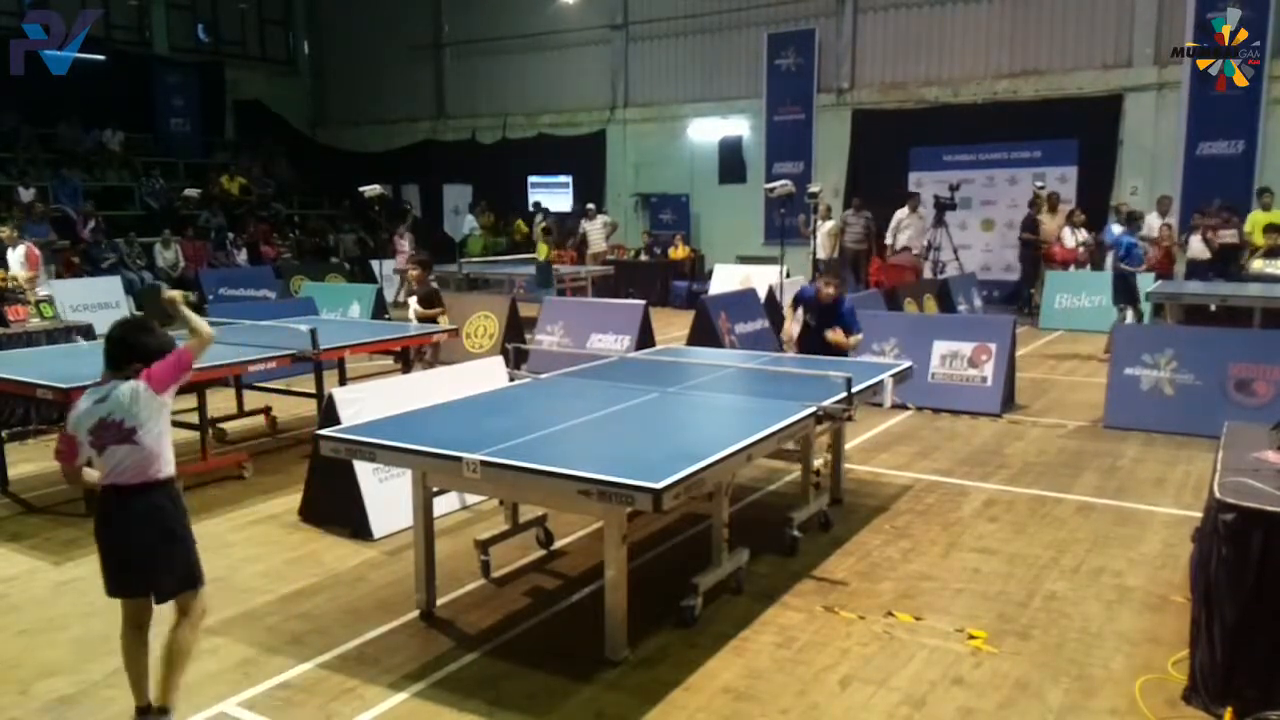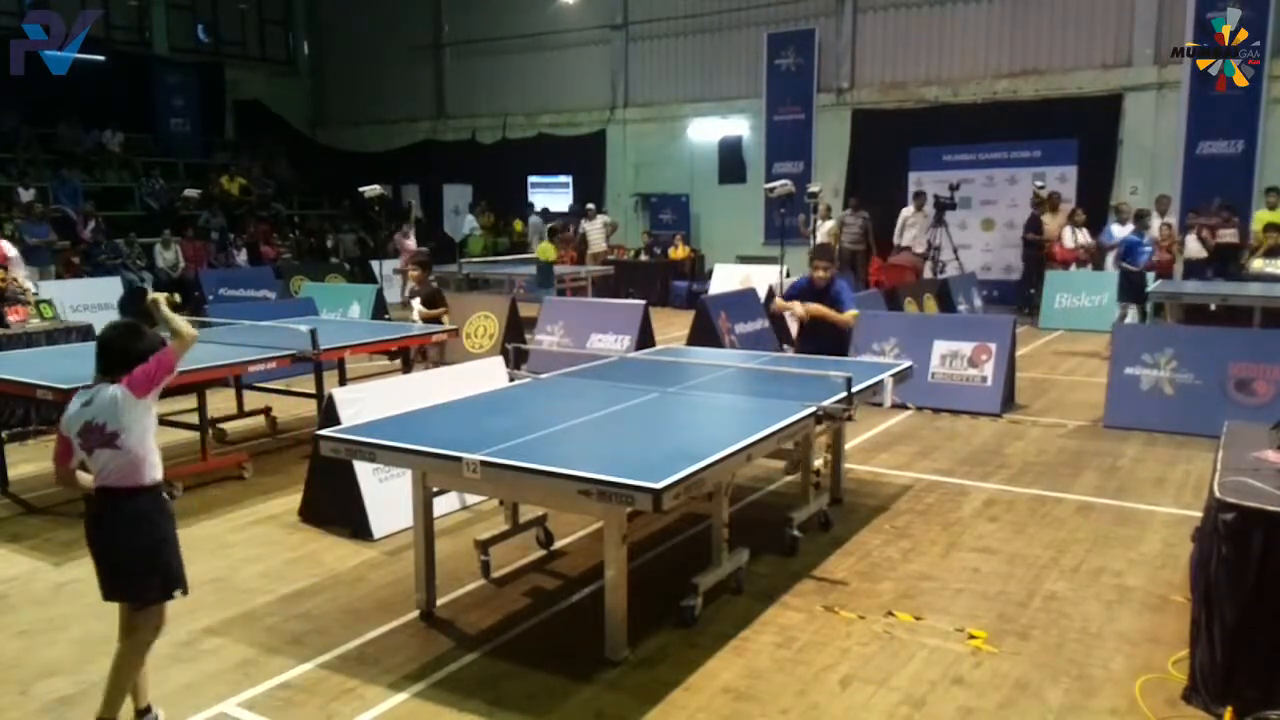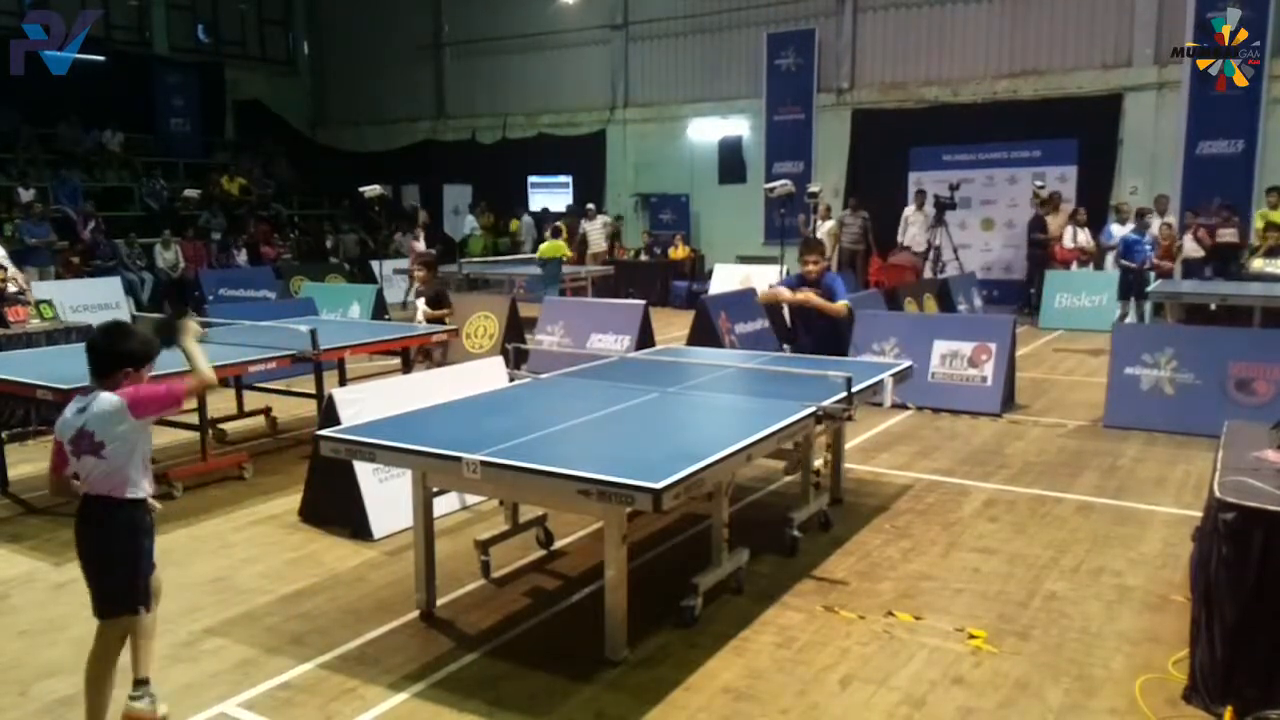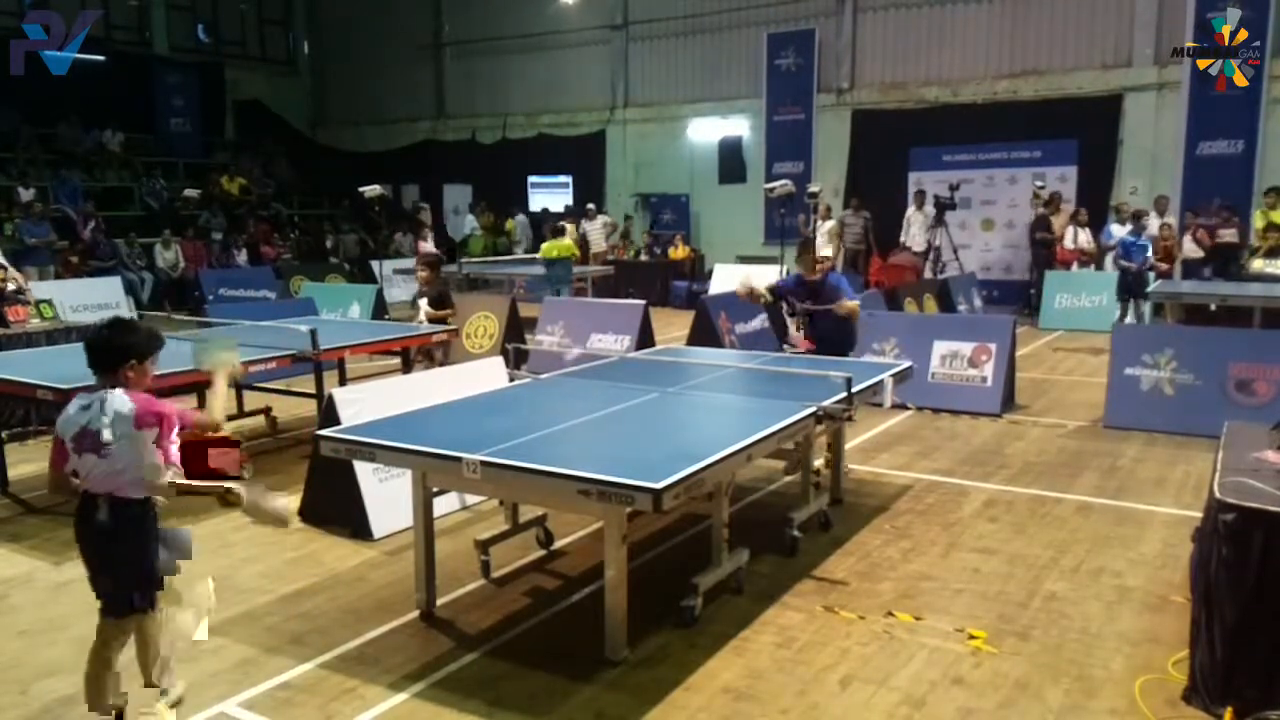
dt=0.2s
person 1, frame 1
left shoulder: (82, 409)
right shoulder: (146, 389)
left elbow: (72, 474)
right elbow: (204, 337)
right wrist: (178, 306)
left hip: (113, 511)
right hip: (158, 507)
left knee: (135, 616)
right knee: (191, 610)
person 1, frame 2
left shoulder: (74, 410)
right shoulder: (131, 393)
left elbow: (66, 477)
right elbow: (187, 337)
right wrist: (160, 308)
left hip: (103, 514)
right hip: (143, 512)
left knee: (132, 617)
right knee: (148, 625)
person 1, frame 3
left shoulder: (69, 415)
right shoulder: (129, 404)
left elbow: (59, 485)
right elbow: (205, 379)
right wrist: (188, 339)
left hip: (92, 520)
right hip: (125, 523)
left knee: (149, 588)
right knee: (113, 632)
person 1, frame 4
left shoulder: (71, 413)
right shoulder: (140, 409)
left elbow: (58, 481)
right elbow: (210, 424)
left hip: (92, 517)
right hip: (127, 522)
left knee: (147, 598)
right knee: (115, 630)
left ankle: (155, 686)
